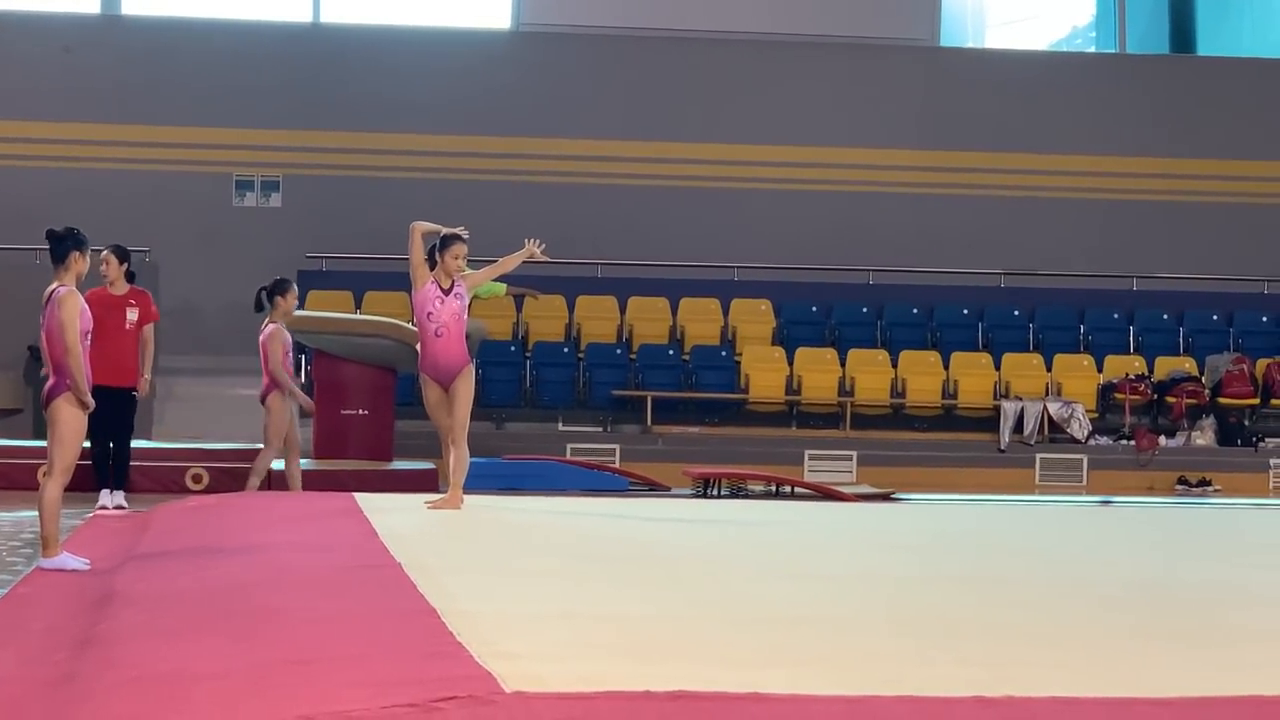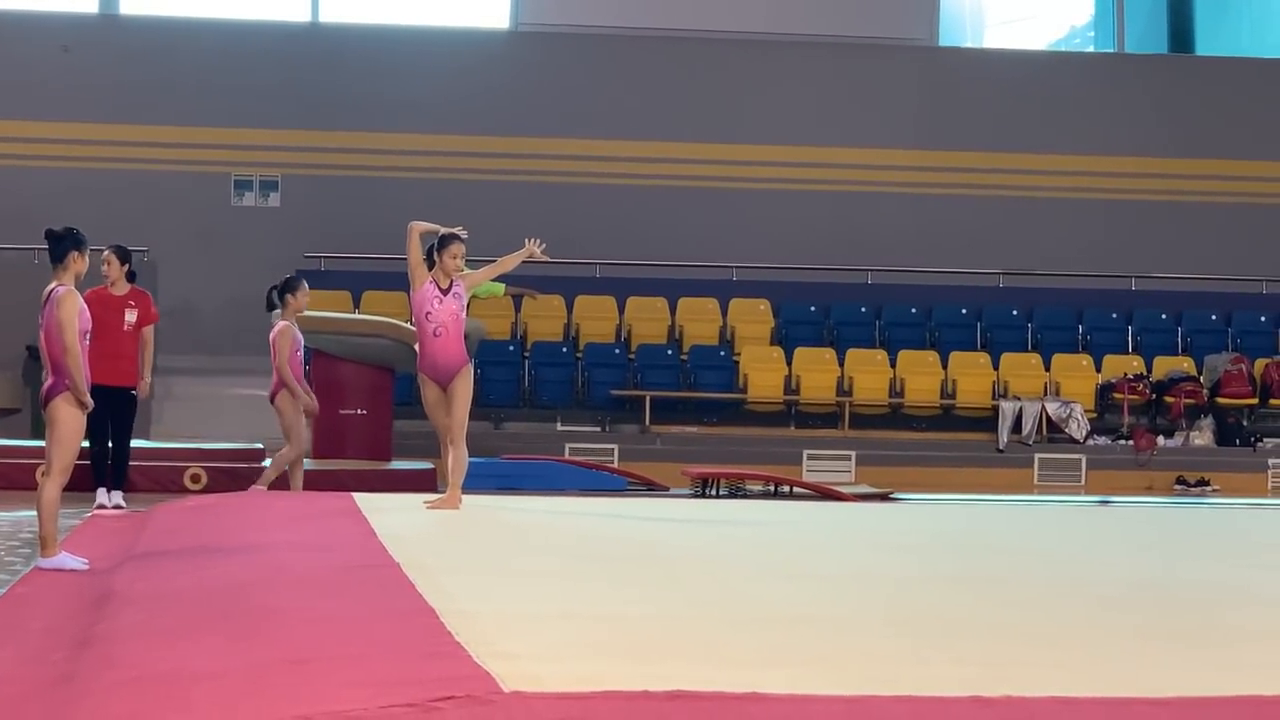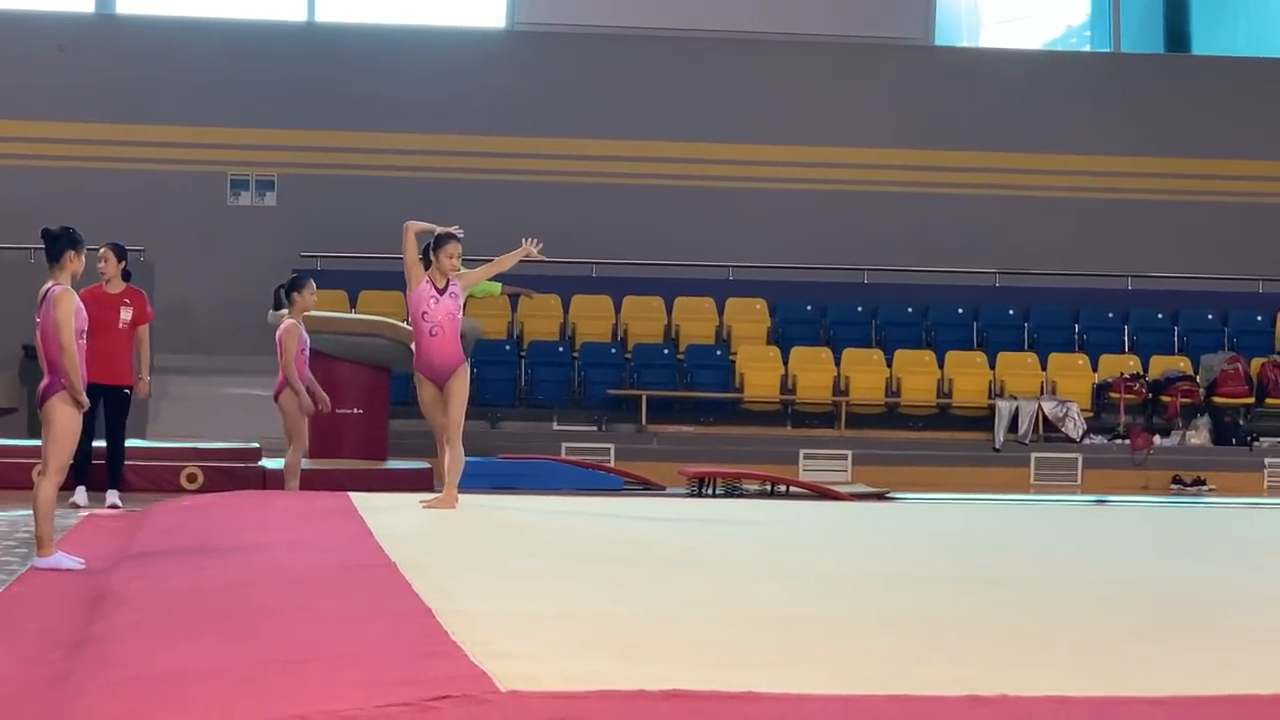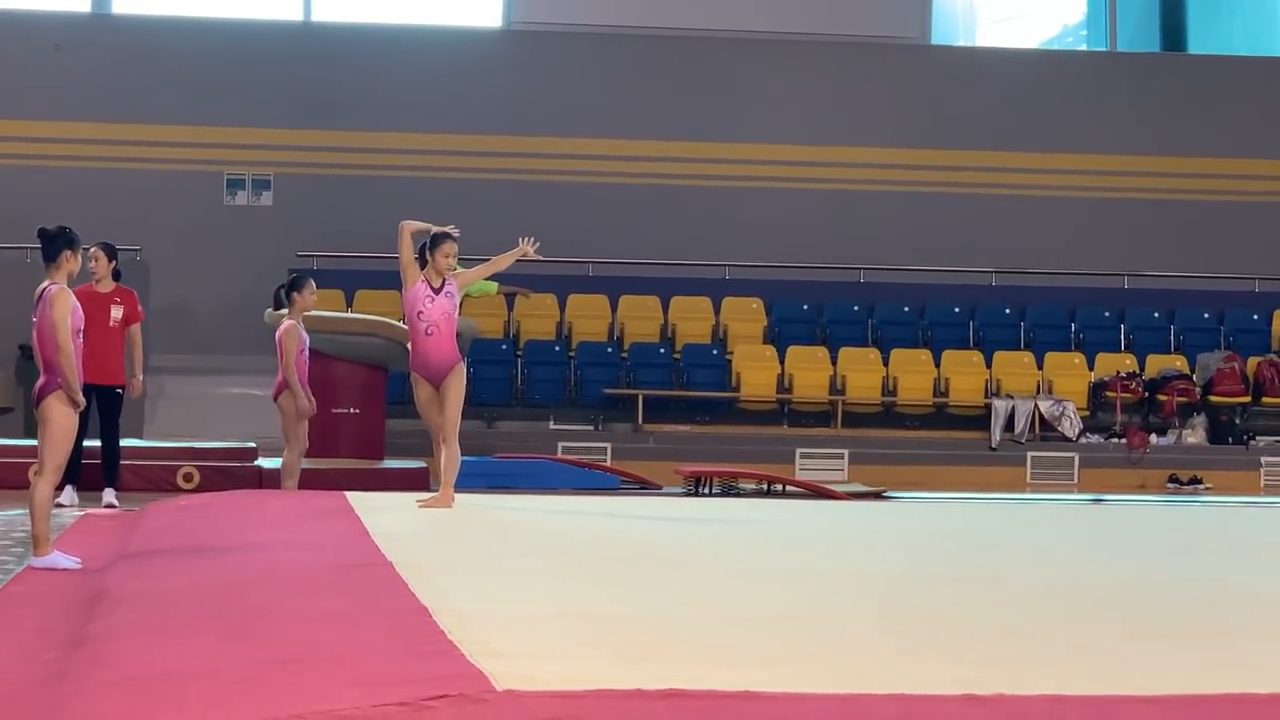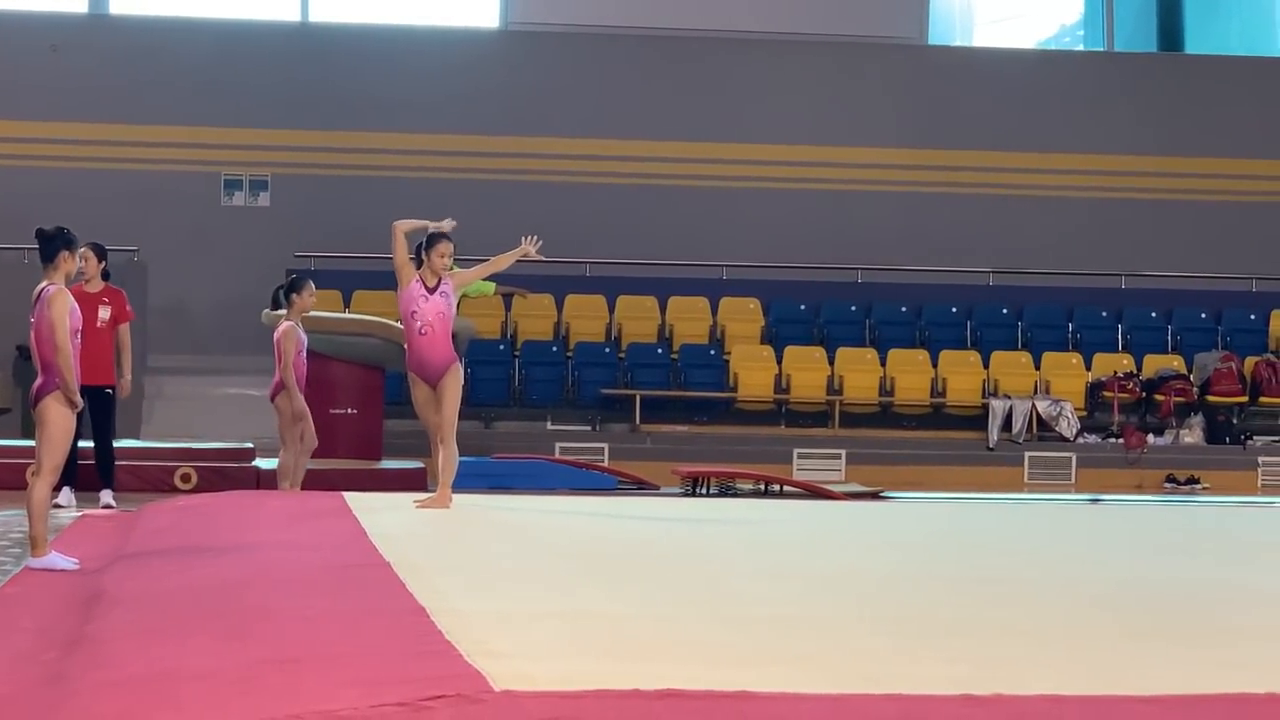
dt=0.2s
person 1, frame 1
left shoulder: (51, 294)
right shoulder: (69, 296)
left elbow: (48, 346)
right elbow: (72, 349)
right wrist: (84, 394)
left hip: (58, 391)
right hip: (68, 394)
left knee: (56, 475)
right knee: (58, 476)
left ankle: (52, 549)
right ankle: (50, 552)
person 1, frame 2
left shoulder: (50, 293)
right shoulder: (68, 295)
left elbow: (47, 344)
right elbow: (71, 349)
right wrist: (83, 394)
left hip: (56, 390)
right hip: (67, 393)
left knee: (54, 475)
right knee: (56, 475)
left ankle: (51, 549)
right ankle: (49, 552)
person 1, frame 3
left shoulder: (46, 293)
right shoulder: (65, 295)
left elbow: (43, 344)
right elbow: (67, 348)
right wrist: (80, 394)
left hip: (52, 390)
right hip: (63, 393)
left knee: (50, 474)
right knee: (52, 475)
left ankle: (47, 549)
right ankle: (45, 552)
person 1, frame 4
left shoulder: (43, 292)
right shoulder: (61, 294)
left elbow: (40, 343)
right elbow: (64, 348)
right wrist: (76, 393)
left hip: (48, 389)
right hip: (59, 392)
left knee: (46, 474)
right knee: (49, 474)
left ankle: (43, 548)
right ankle: (41, 552)
person 1, frame 5
left shoulder: (41, 292)
right shoulder: (59, 294)
left elbow: (38, 343)
right elbow: (62, 348)
right wrist: (73, 393)
left hip: (46, 389)
right hip: (57, 393)
left knee: (44, 475)
right knee: (46, 475)
left ankle: (41, 549)
right ankle: (39, 552)
person 2, frame 1
left shoulder: (465, 283)
right shoulder: (422, 280)
left elbow: (500, 267)
right elbow: (416, 228)
left wrist: (527, 253)
right wrist: (444, 231)
left hip: (460, 368)
right hip: (430, 371)
left knee: (458, 436)
right knee: (445, 437)
left ankle: (455, 494)
right ankle: (451, 492)
person 2, frame 2
left shoulder: (463, 283)
right shoulder: (420, 279)
left elbow: (499, 267)
right elbow: (413, 228)
left wrist: (527, 252)
right wrist: (442, 230)
left hip: (458, 368)
right hip: (428, 370)
left knee: (456, 435)
right knee: (444, 437)
left ankle: (453, 494)
right ankle: (449, 491)
person 2, frame 3
left shoulder: (460, 282)
right shoulder: (417, 279)
left elbow: (496, 266)
right elbow: (409, 228)
left wrist: (524, 251)
right wrist: (437, 230)
left hip: (455, 367)
right hip: (425, 370)
left knee: (453, 435)
right knee: (440, 436)
left ankle: (450, 493)
right ankle: (446, 491)
person 2, frame 4
left shoulder: (456, 282)
right shoulder: (413, 278)
left elbow: (493, 266)
right elbow: (405, 228)
left wrist: (521, 251)
right wrist: (434, 229)
left hip: (451, 366)
right hip: (421, 369)
left knee: (449, 434)
right knee: (436, 435)
left ankle: (446, 493)
right ankle: (442, 490)
person 2, frame 5
left shoulder: (452, 282)
right shoulder: (407, 278)
left elbow: (491, 266)
right elbow: (398, 228)
left wrist: (521, 251)
right wrist: (430, 225)
left hip: (447, 367)
right hip: (418, 370)
left knee: (446, 435)
right knee: (434, 435)
left ankle: (444, 493)
right ankle: (440, 491)
person 3, frame 1
left shoulder: (142, 298)
right shoulder: (92, 298)
left elbow: (148, 340)
left wrist: (145, 375)
left hip: (127, 381)
right hip: (97, 379)
left knee: (122, 438)
right knee: (99, 438)
left ankle: (119, 492)
right ankle: (104, 491)
person 3, frame 2
left shoulder: (142, 299)
right shoulder: (92, 297)
left elbow: (148, 342)
left wrist: (146, 377)
left hip: (127, 381)
right hip: (96, 379)
left knee: (121, 439)
right knee: (97, 438)
left ankle: (117, 491)
right ankle: (101, 490)
person 3, frame 3
left shoulder: (137, 298)
right shoulder: (87, 295)
left elbow: (143, 340)
left wrist: (144, 376)
left hip: (121, 379)
right hip: (89, 376)
left knee: (116, 437)
right knee: (84, 434)
left ankle: (113, 491)
right ankle: (80, 489)
person 3, frame 4
left shoulder: (127, 297)
right shoulder: (78, 295)
left elbow: (135, 338)
left wrist: (137, 374)
left hip: (113, 378)
right hip: (80, 376)
left knee: (110, 436)
right knee: (75, 433)
left ankle: (110, 490)
right ankle: (69, 489)
person 3, frame 5
left shoulder: (116, 296)
right shoulder: (69, 295)
left elbow: (124, 339)
left wrist: (126, 375)
left hip: (103, 379)
left knee: (103, 436)
right knee: (69, 435)
left ankle: (107, 491)
right ankle: (67, 489)
person 4, frame 1
left shoulder: (274, 327)
right shoulder: (276, 331)
right elbow: (276, 369)
left wrist: (293, 395)
right wrist: (299, 394)
left hip: (280, 394)
right hip: (277, 394)
left knee: (294, 448)
right knee: (272, 448)
right ankle: (249, 494)
person 4, frame 2
left shoulder: (290, 326)
right shoulder: (285, 328)
right elbow: (282, 365)
left wrist: (309, 394)
right wrist: (302, 394)
left hip: (292, 393)
right hip: (285, 393)
left knee: (300, 447)
right knee: (297, 445)
right ankle: (260, 485)
person 4, frame 3
left shoulder: (297, 325)
right shoulder: (291, 326)
right elbow: (288, 365)
left wrist: (318, 392)
right wrist: (304, 395)
left hip: (296, 392)
right hip: (289, 391)
left knee: (298, 446)
right knee: (298, 446)
person 4, frame 4
left shoulder: (297, 325)
right shoulder: (291, 327)
right elbow: (288, 366)
left wrist: (308, 395)
right wrist: (301, 397)
left hip: (295, 392)
right hip: (289, 392)
left knee: (300, 446)
right knee: (294, 446)
person 4, frame 5
left shoulder: (295, 326)
right shoulder: (289, 328)
right elbow: (286, 367)
right wrist: (296, 399)
left hip: (293, 393)
right hip: (286, 393)
left knee: (309, 443)
right knee: (290, 447)
left ankle: (294, 491)
